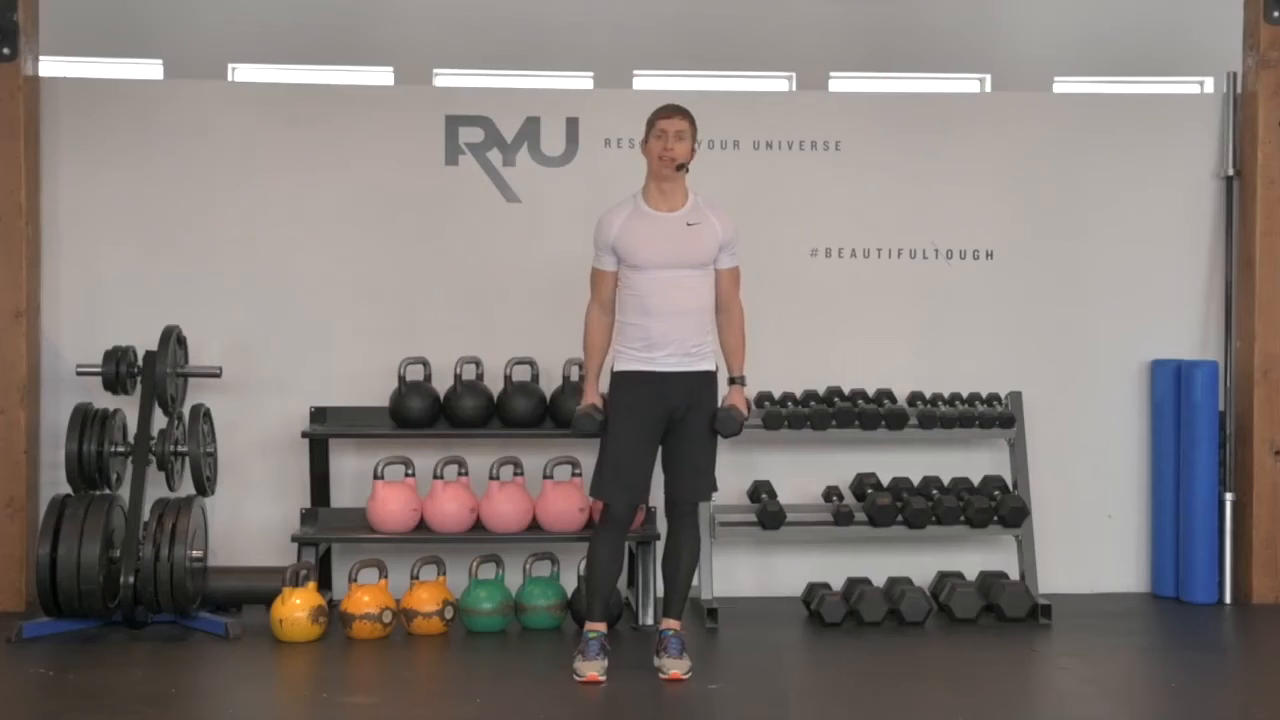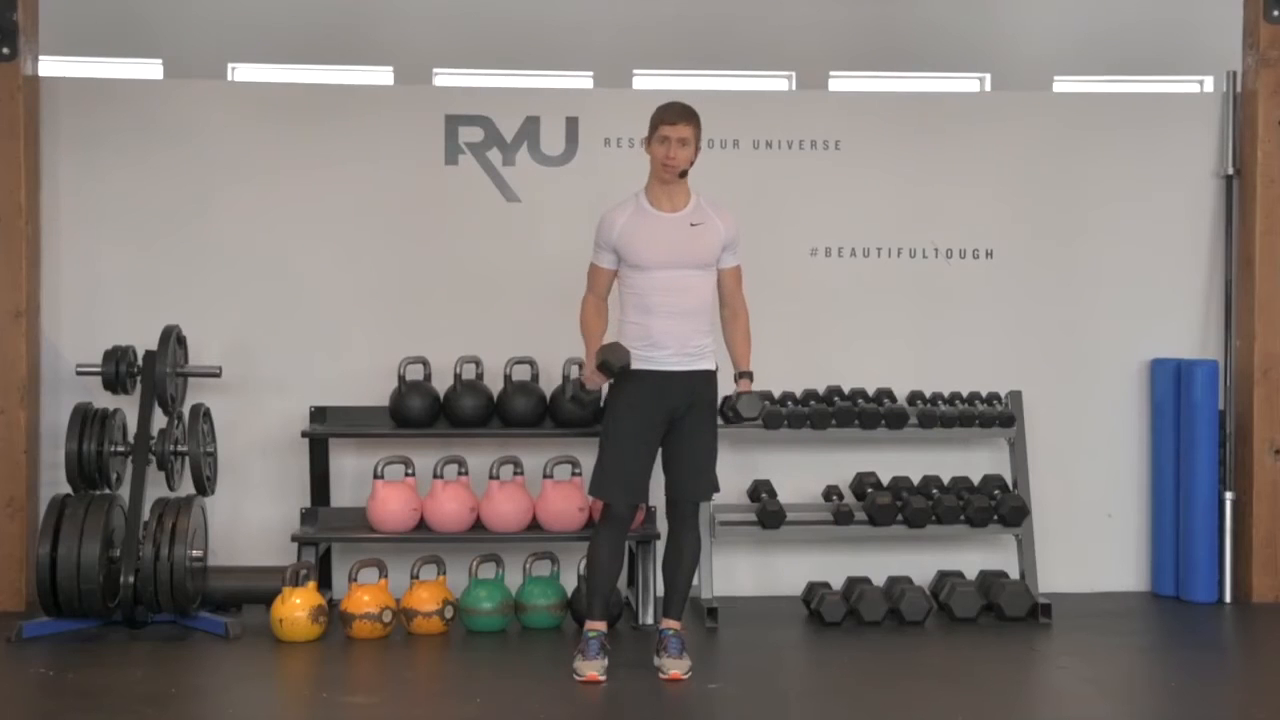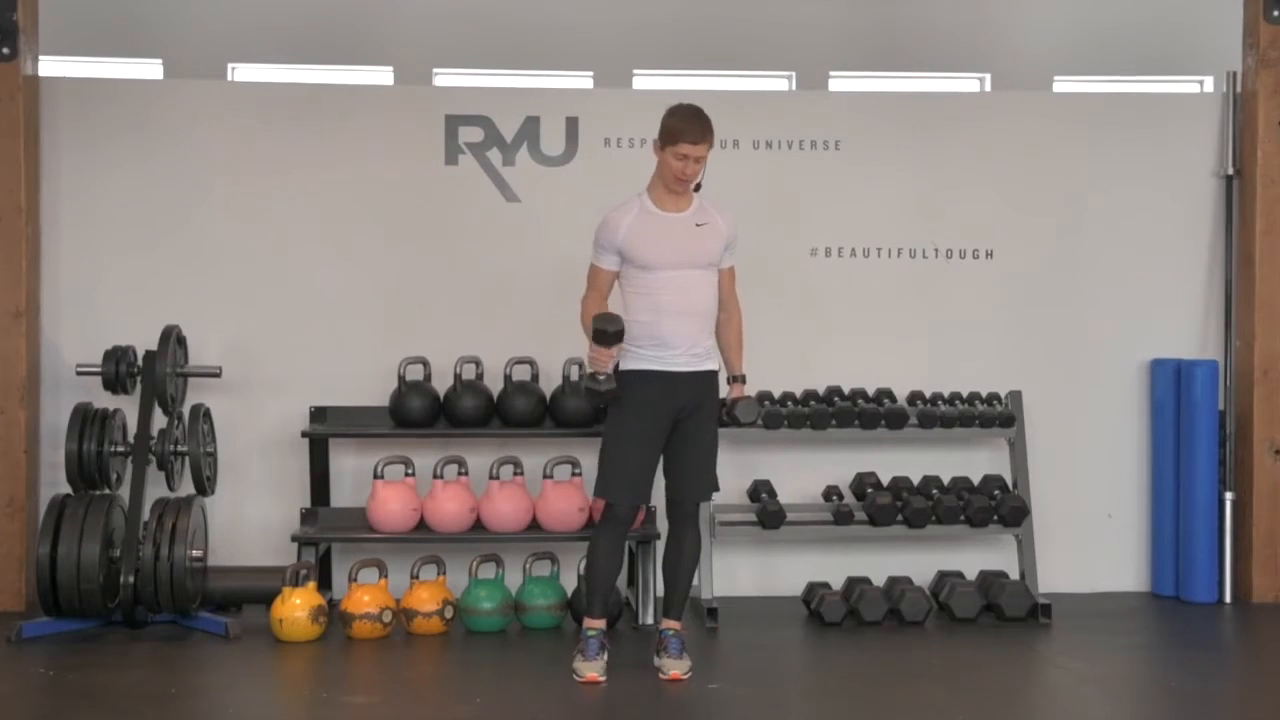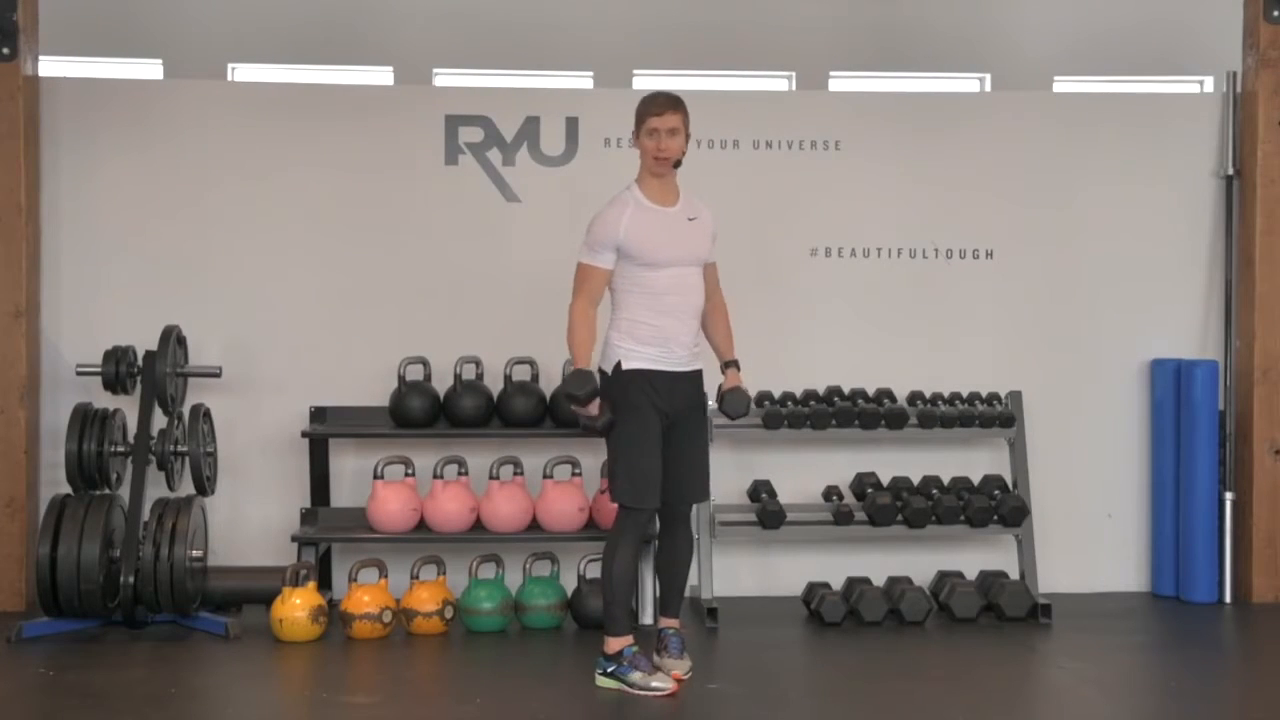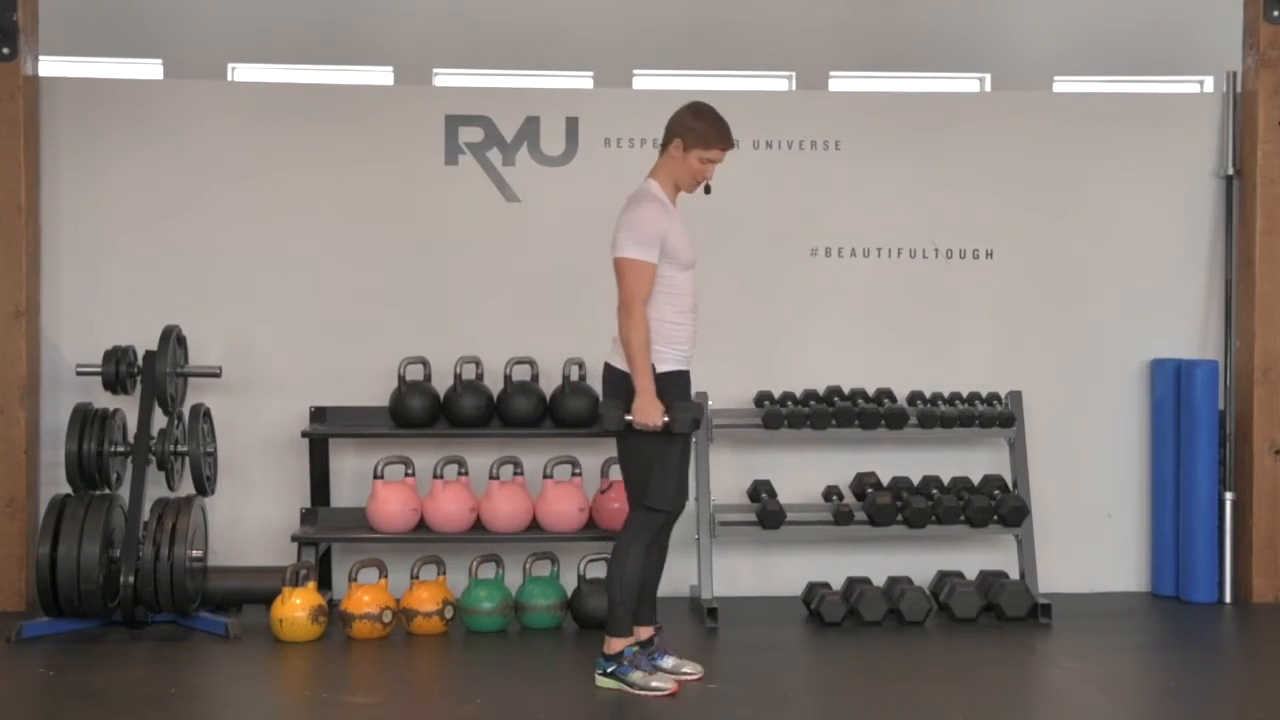
dt=1s
person 1, frame 1
left shoulder: (717, 224)
right shoulder: (615, 222)
left elbow: (729, 309)
right elbow: (600, 309)
left wrist: (737, 382)
right wrist: (590, 384)
left hip: (697, 382)
right hip: (635, 380)
left knee: (684, 509)
right knee: (617, 509)
left ankle: (671, 631)
right ankle: (595, 632)
person 1, frame 2
left shoulder: (719, 224)
right shoulder: (617, 220)
left elbow: (733, 305)
right elbow: (595, 296)
left wrist: (744, 375)
right wrist: (594, 354)
left hip: (696, 381)
right hip: (635, 380)
left knee: (685, 510)
right knee: (616, 507)
left ankle: (670, 630)
right ankle: (594, 631)
person 1, frame 3
left shoulder: (719, 225)
right shoulder: (621, 222)
left elbow: (727, 306)
right elbow: (594, 298)
left wrist: (737, 376)
right wrist: (599, 344)
left hip: (700, 383)
right hip: (641, 379)
left knee: (686, 510)
right knee: (620, 507)
left ankle: (670, 631)
right ankle: (593, 631)
person 1, frame 4
left shoulder: (701, 216)
right shoulder: (616, 218)
right elbow: (584, 304)
left wrist: (729, 364)
left hip: (687, 381)
right hip: (635, 379)
left knee: (678, 513)
right knee: (636, 513)
left ankle: (669, 628)
right ankle: (615, 652)
person 1, frame 5
left shoulder: (664, 210)
right shoulder: (647, 211)
right elbow: (633, 308)
right wrist: (645, 391)
left hip: (667, 379)
right hip: (646, 382)
left knee: (663, 512)
right knee: (648, 514)
left ankle: (643, 639)
right ankle: (615, 654)
